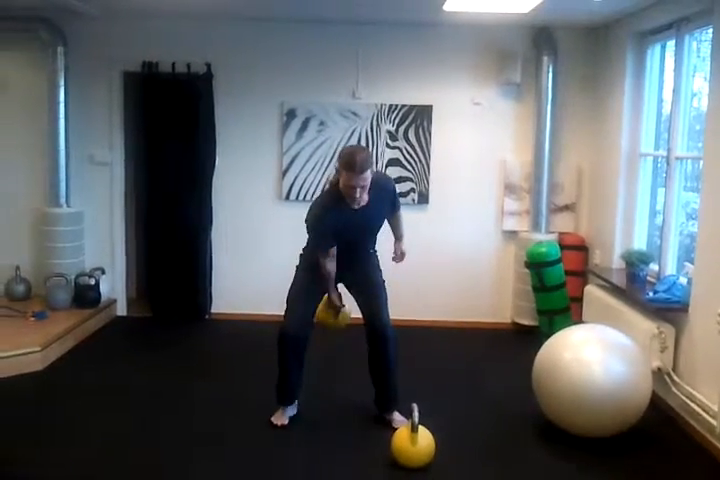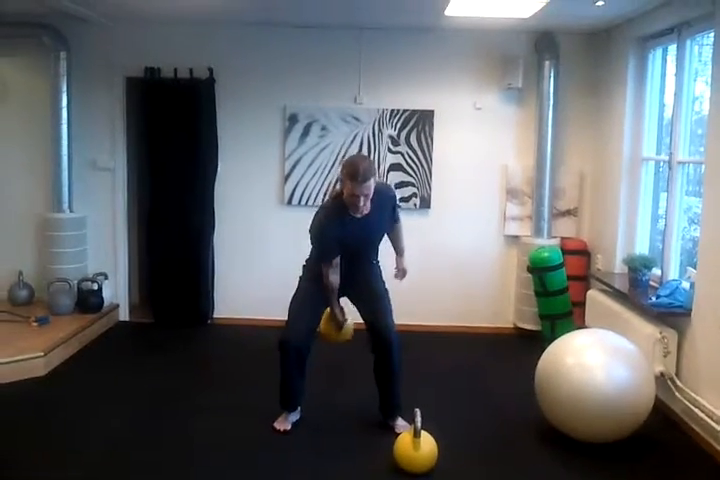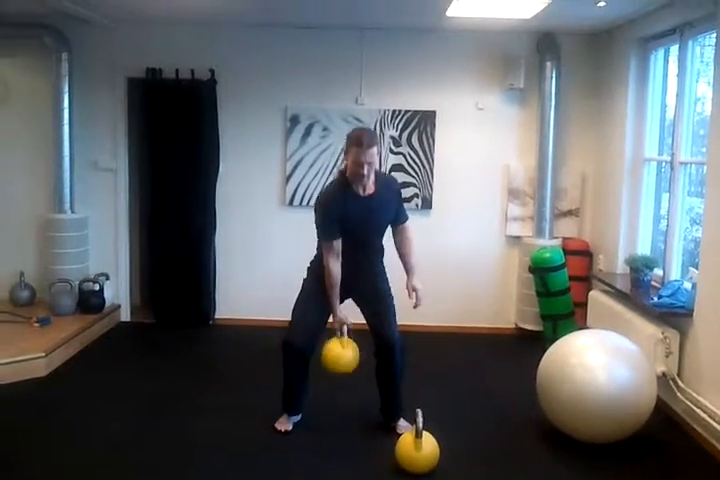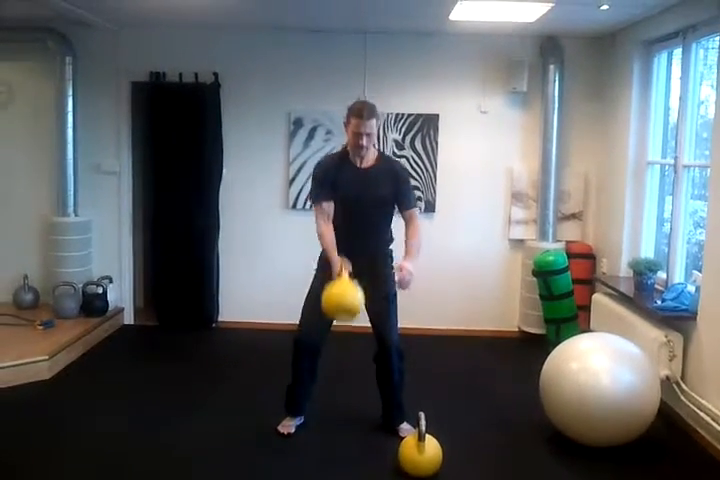
dt=0.2s
person 1, frame 1
left shoulder: (385, 186)
right shoulder: (323, 209)
left elbow: (394, 211)
right elbow: (326, 259)
left wrist: (400, 241)
right wrist: (332, 293)
left hip: (363, 260)
right hip: (319, 262)
left knee: (382, 328)
right knee: (292, 330)
left ankle: (388, 407)
right ankle: (287, 403)
person 1, frame 2
left shoulder: (386, 195)
right shoulder: (326, 219)
left elbow: (394, 223)
right elbow: (331, 271)
left wrist: (400, 255)
right wrist: (334, 307)
left hip: (366, 271)
right hip: (321, 274)
left knee: (387, 337)
right knee: (293, 340)
left ankle: (391, 413)
right ankle: (290, 408)
person 1, frame 3
left shoulder: (391, 187)
right shoulder: (330, 198)
left elbow: (401, 230)
right elbow: (332, 256)
left wrist: (411, 275)
right wrist: (335, 306)
left hip: (371, 271)
right hip: (328, 271)
left knee: (389, 341)
right knee: (296, 341)
left ankle: (393, 415)
right ankle: (292, 410)
person 1, frame 4
left shoulder: (394, 171)
right shoulder: (327, 168)
left elbow: (412, 218)
right elbow: (323, 219)
left wrist: (409, 259)
right wrist: (336, 260)
left hip: (378, 264)
right hip: (335, 262)
left knee: (389, 342)
right knee: (307, 337)
left ankle: (395, 417)
right ankle: (295, 411)
